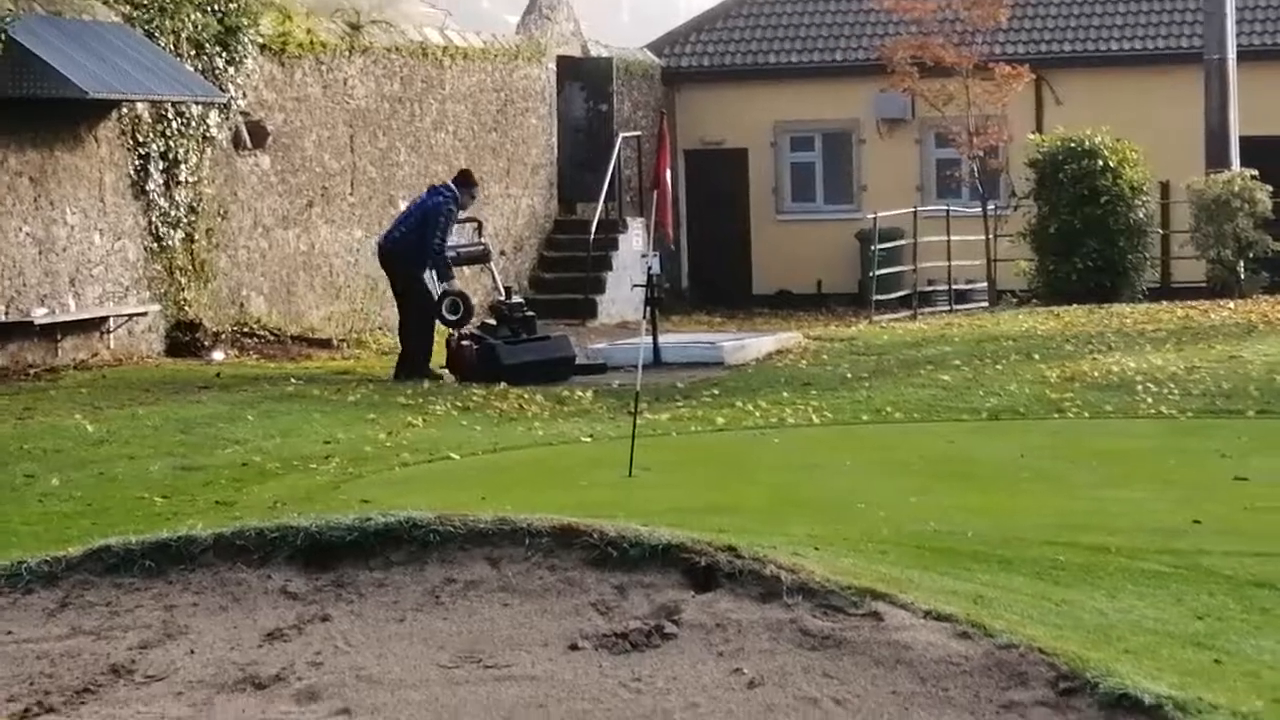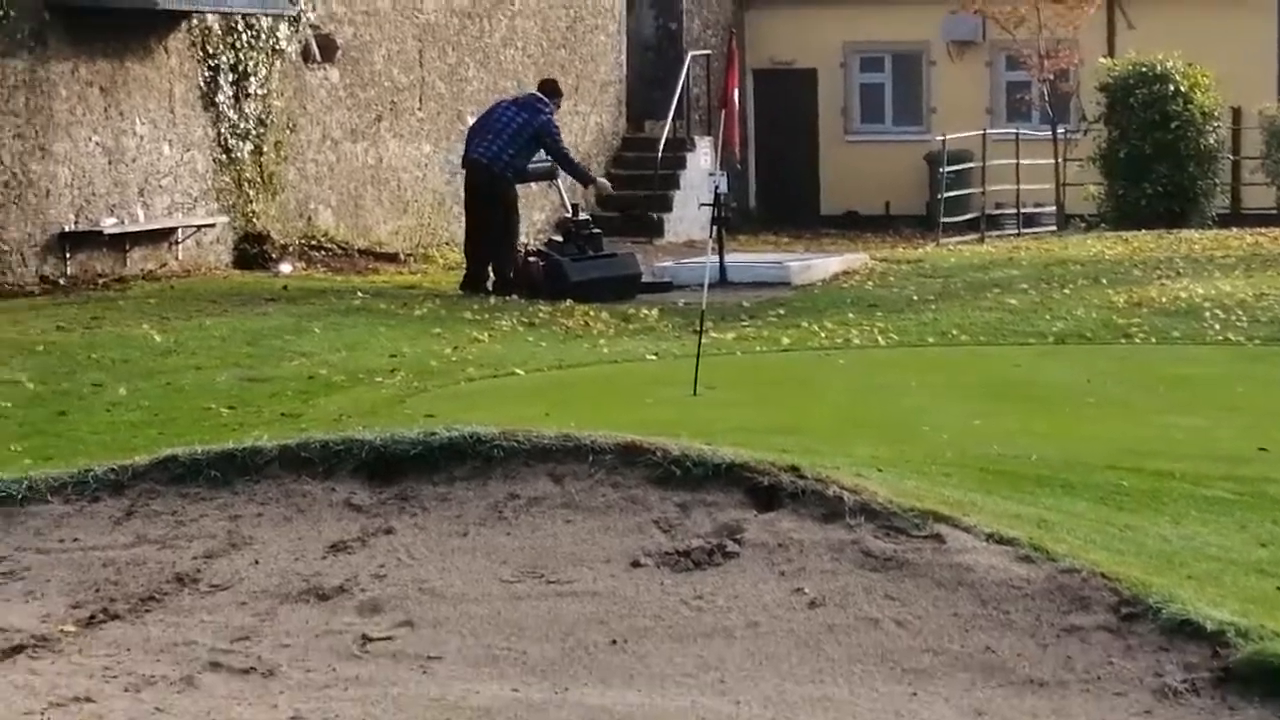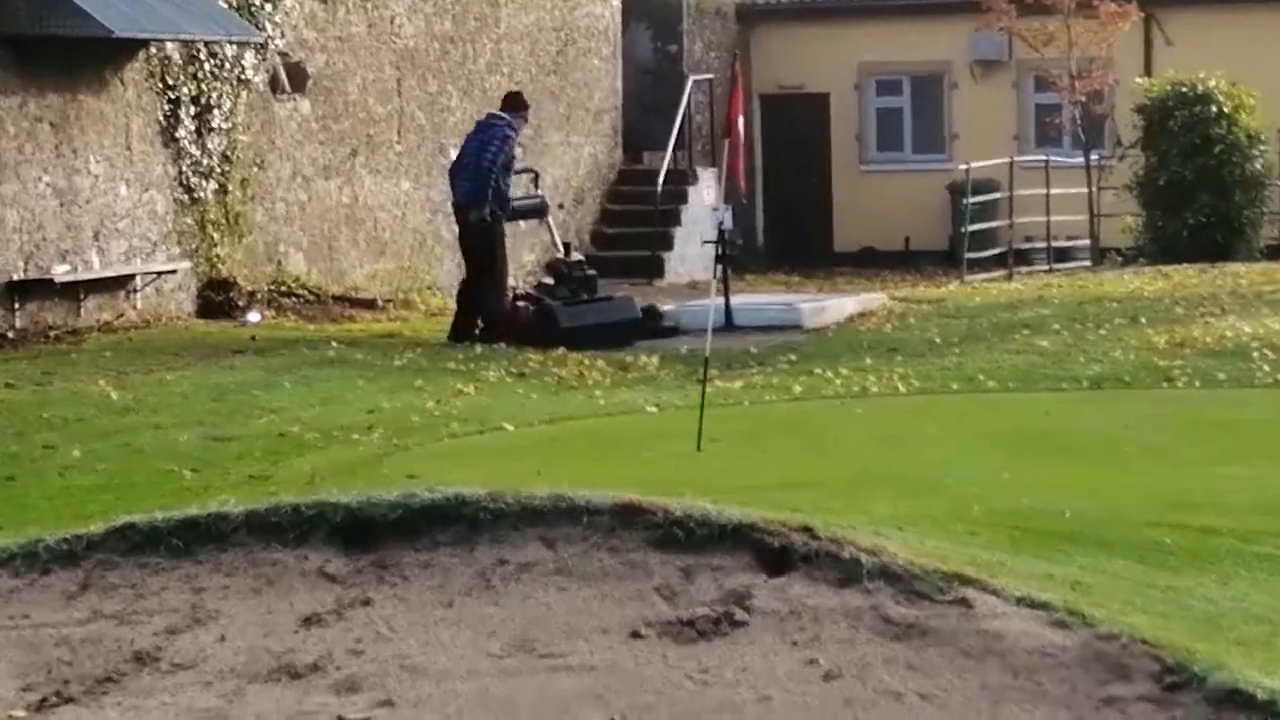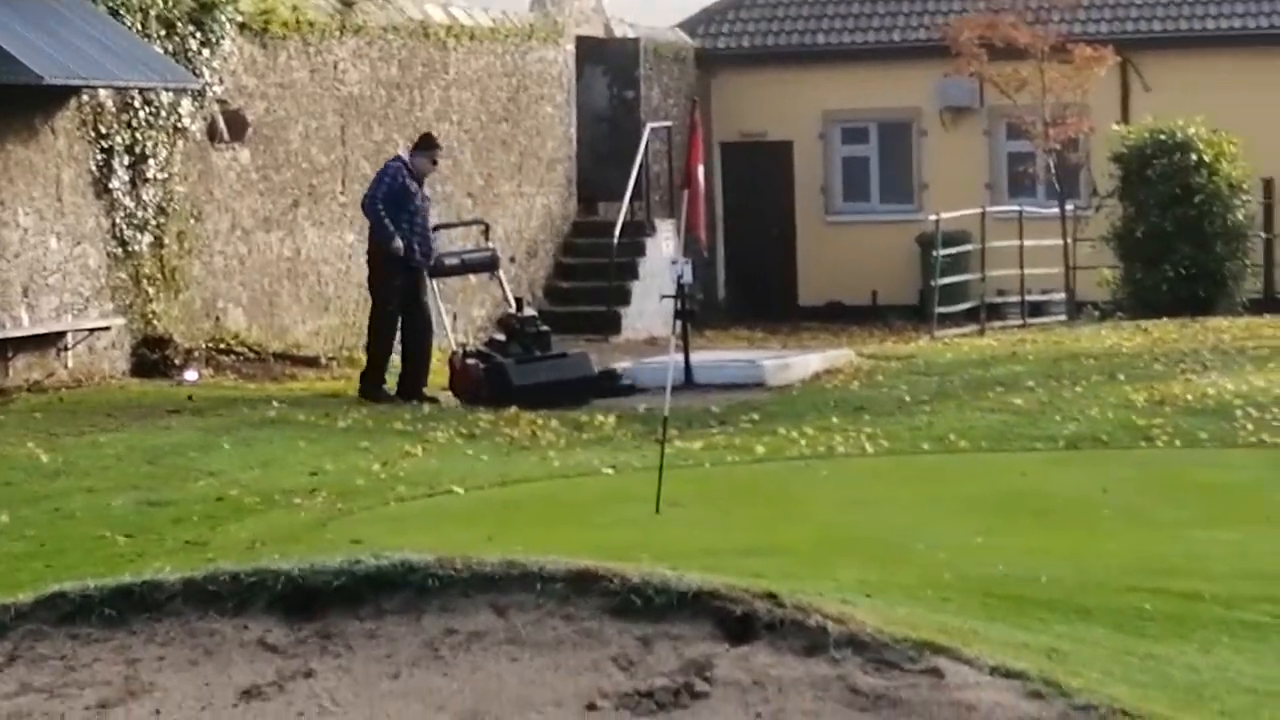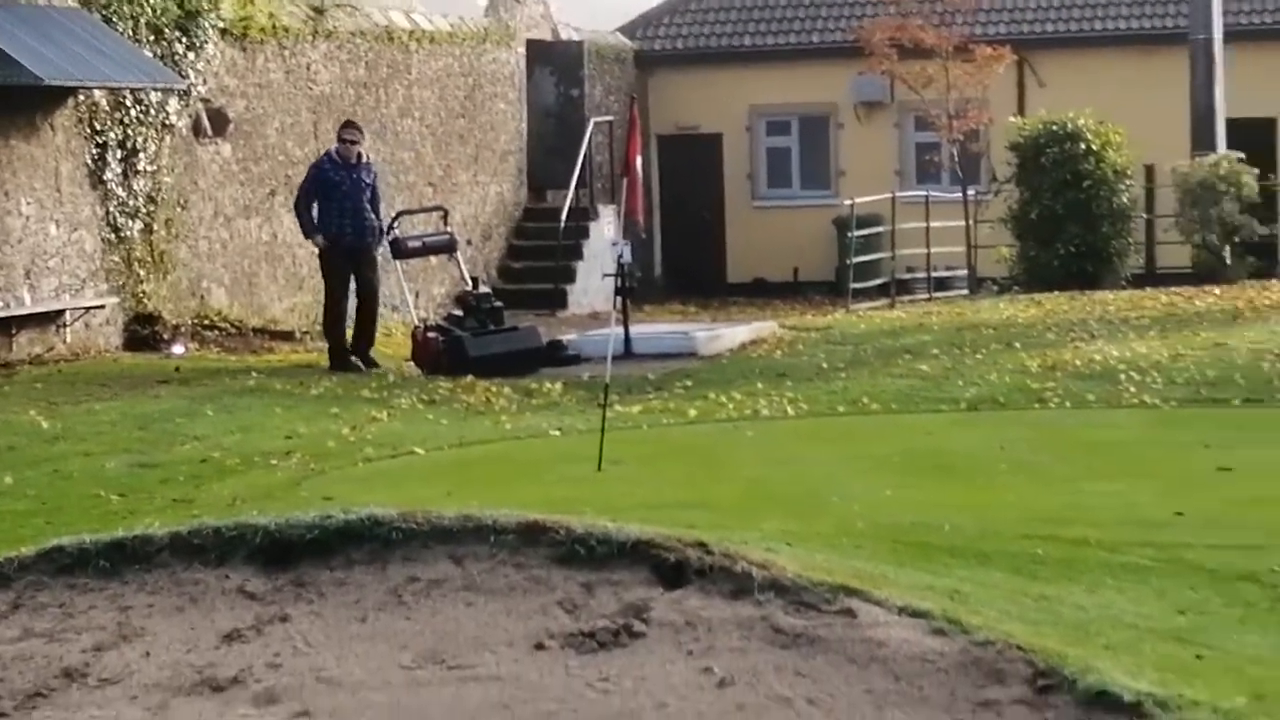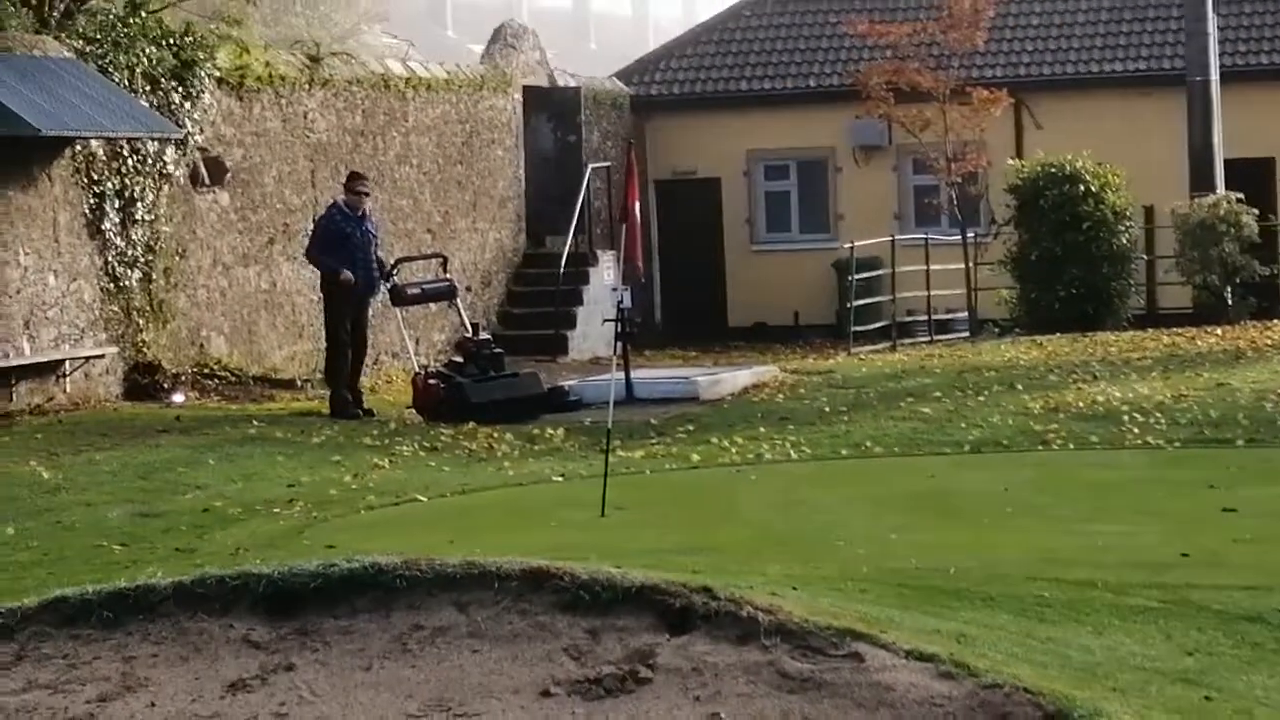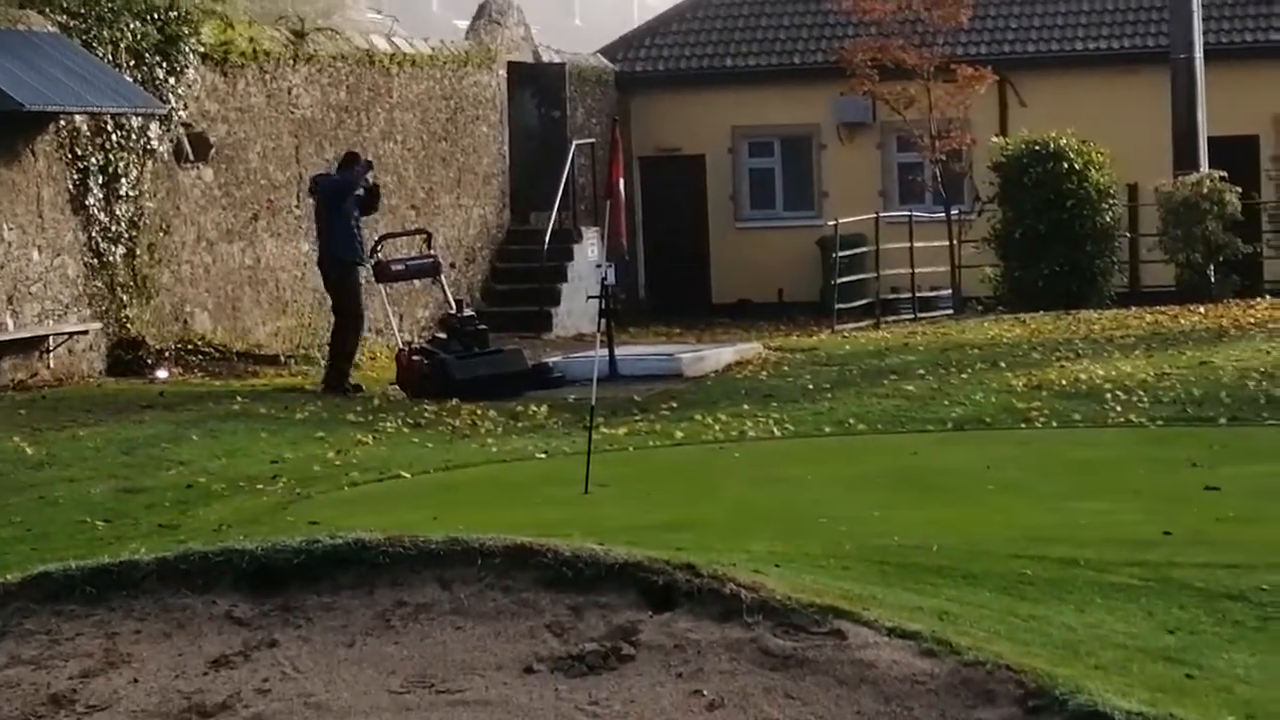
dt=0.7s
person 1, frame 1
left shoulder: (436, 199)
right shoulder: (446, 206)
right elbow: (436, 246)
right wrist: (448, 278)
left hip: (392, 253)
right hip: (402, 256)
left knee: (412, 311)
right knee: (425, 310)
left ankle: (407, 367)
right ankle: (418, 367)
person 1, frame 2
left shoulder: (505, 104)
right shoulder: (544, 121)
left elbow: (474, 130)
right elbow: (564, 159)
left wrist: (469, 161)
right wrist: (593, 181)
left hip: (475, 169)
right hip: (498, 177)
left knee: (477, 229)
right knee: (506, 232)
left ankle: (474, 280)
right ankle: (504, 285)
person 1, frame 3
left shoulder: (481, 132)
right shoulder: (505, 134)
left elbow: (456, 169)
right elbow: (488, 169)
right wrist: (481, 204)
left hip: (467, 209)
right hip: (484, 213)
left knee: (477, 271)
right knee: (494, 274)
left ankle: (463, 328)
right ankle: (494, 330)
person 1, frame 4
left shoulder: (416, 183)
right shoulder: (395, 172)
right elbow: (371, 203)
left wrist: (423, 255)
right wrist: (390, 237)
left hip: (411, 263)
right hip: (389, 259)
left knee: (420, 324)
right knee: (386, 321)
left ankle: (412, 387)
right ankle: (372, 384)
person 1, frame 5
left shoulder: (368, 170)
right shoulder: (323, 167)
left elbow: (375, 205)
right elbow: (302, 202)
left wrist: (377, 234)
right wrist: (312, 232)
left hip: (364, 243)
right hip: (334, 244)
left knee: (370, 294)
right knee: (337, 299)
left ankle: (362, 349)
right ankle: (339, 355)
person 1, frame 6
left shoulder: (368, 220)
right shoulder: (331, 219)
right elbow: (313, 253)
left wrist: (383, 270)
right wrist: (336, 271)
left hip: (363, 293)
right hip: (339, 293)
left knee: (359, 346)
right knee: (339, 346)
left ankle: (353, 398)
right ankle: (339, 402)
person 1, frame 7
left shoulder: (347, 194)
right shoulder: (329, 187)
left elbow: (368, 207)
right elbow: (348, 182)
left wrist: (370, 187)
right wrist: (363, 169)
left hip: (344, 262)
right hip: (338, 262)
left knee: (345, 319)
right knee: (353, 318)
left ankle: (337, 377)
right ankle: (336, 376)
